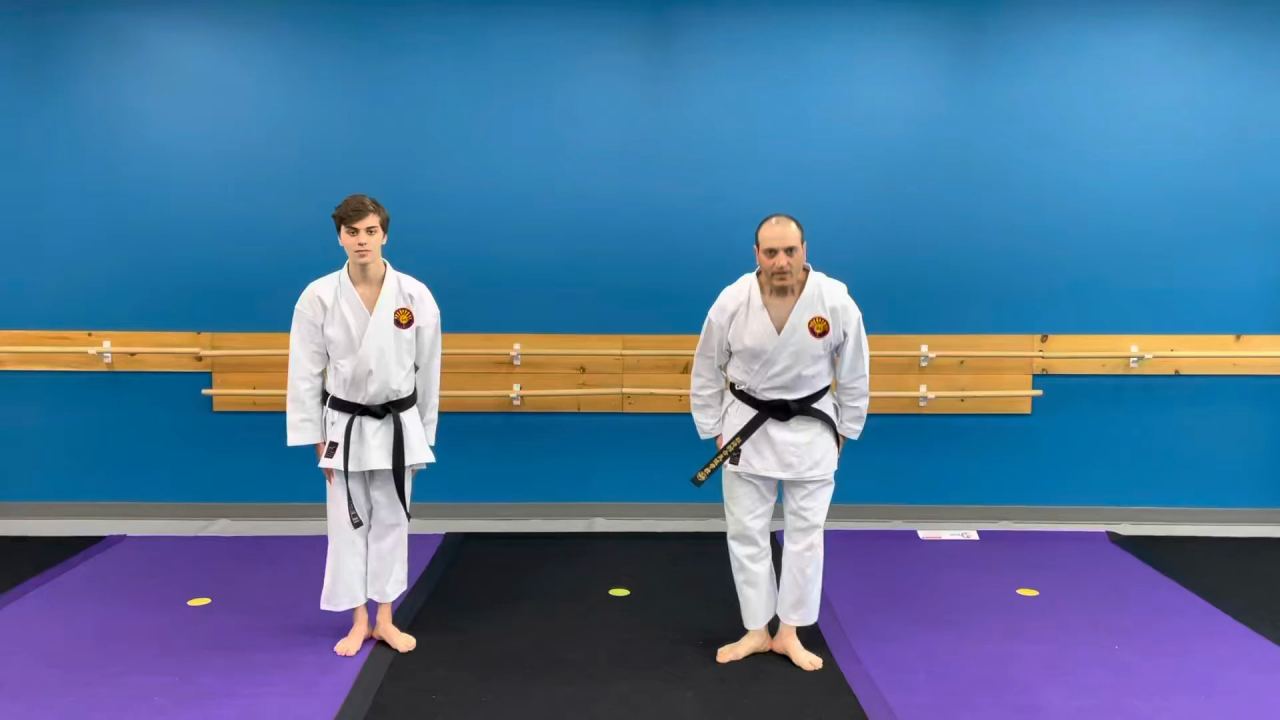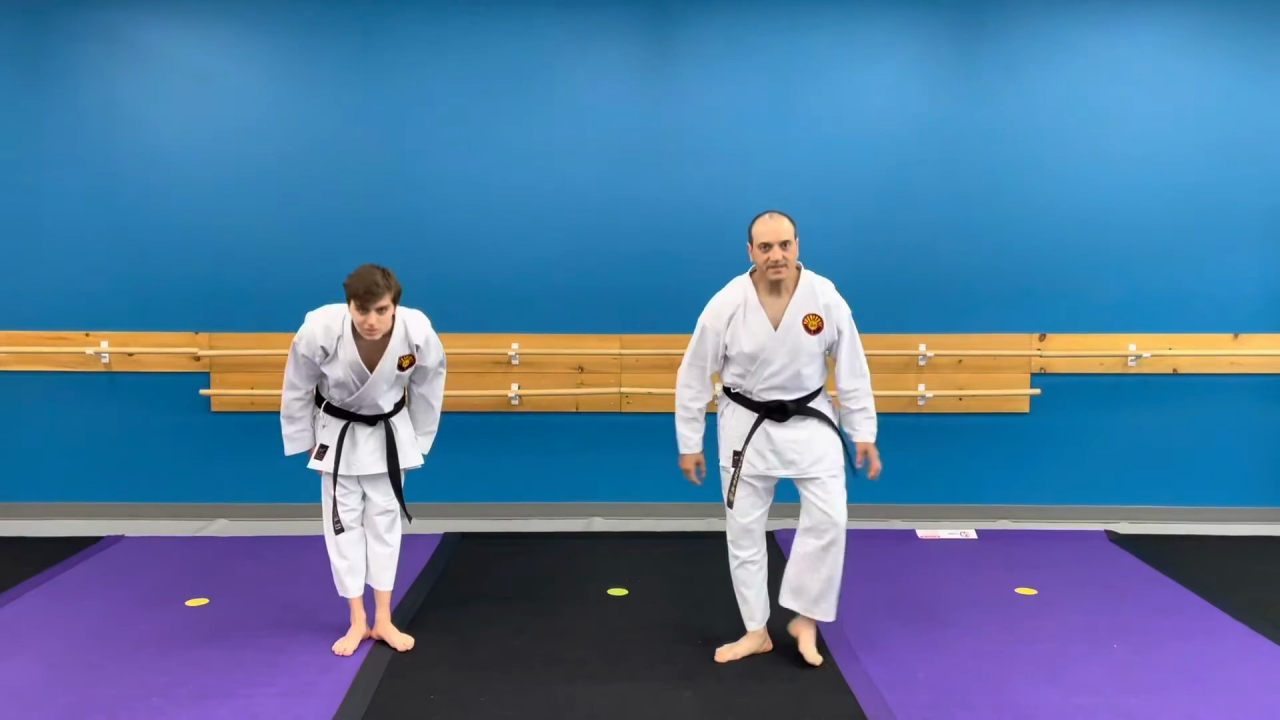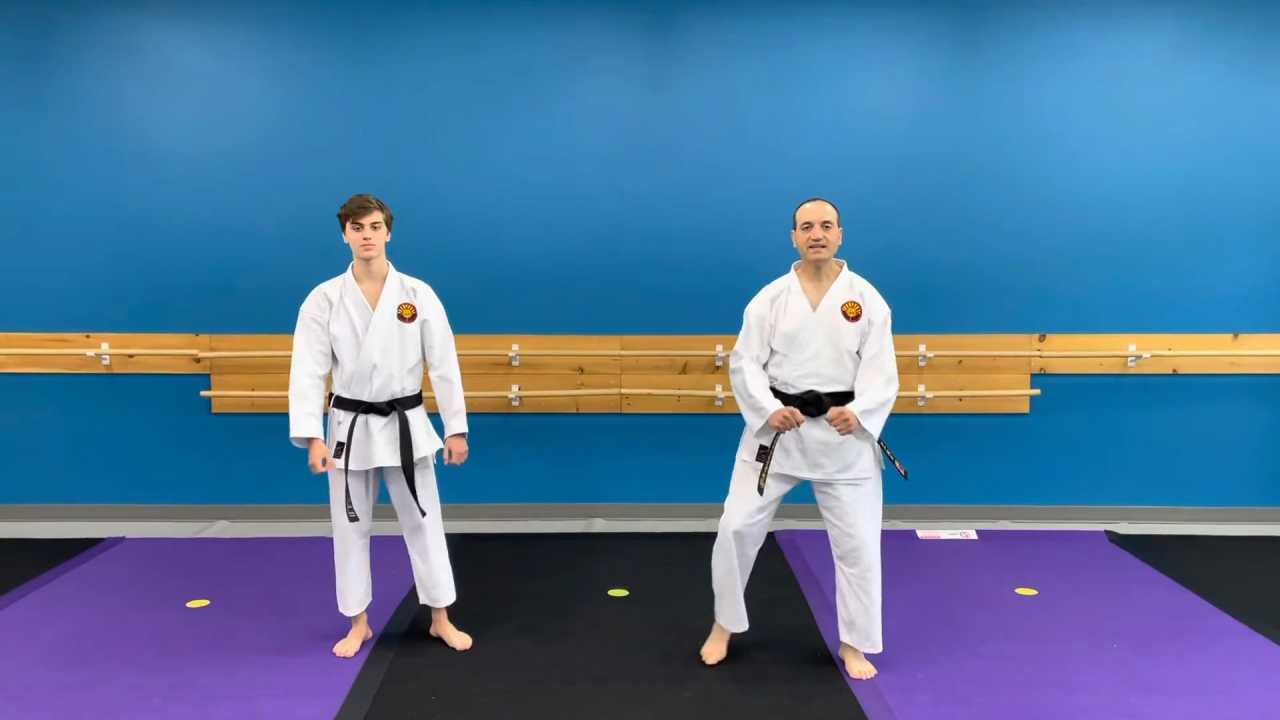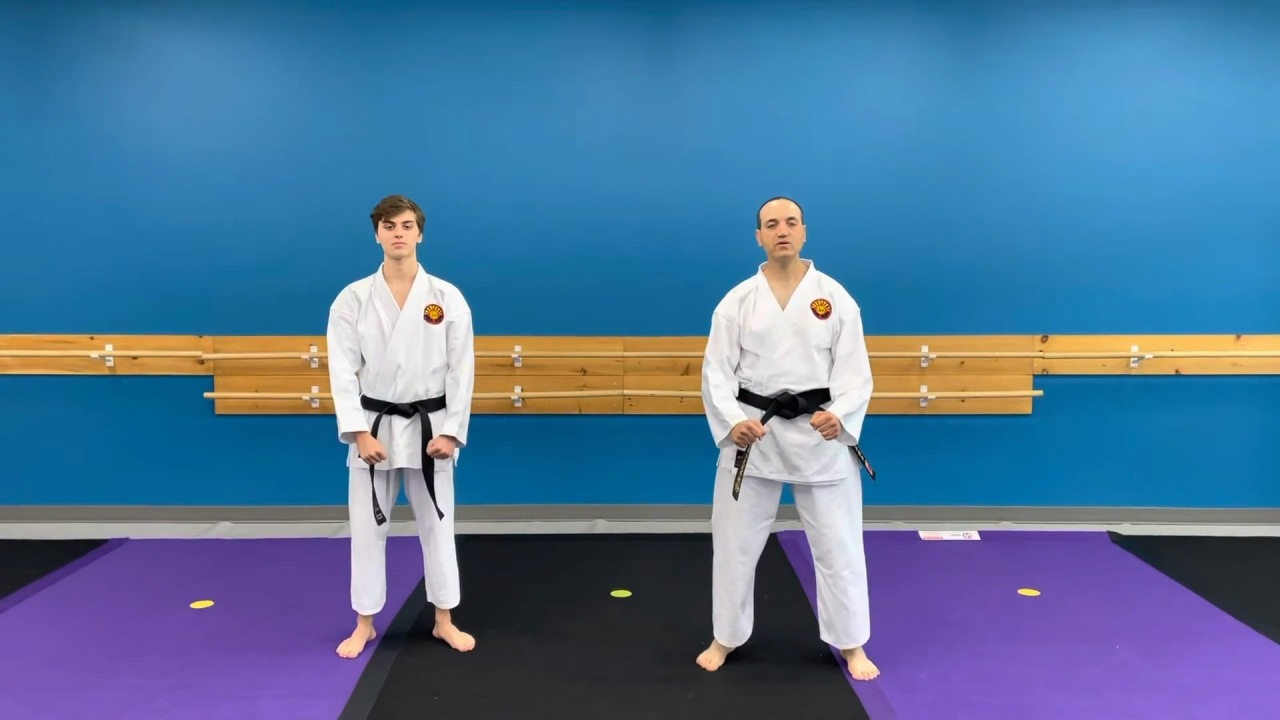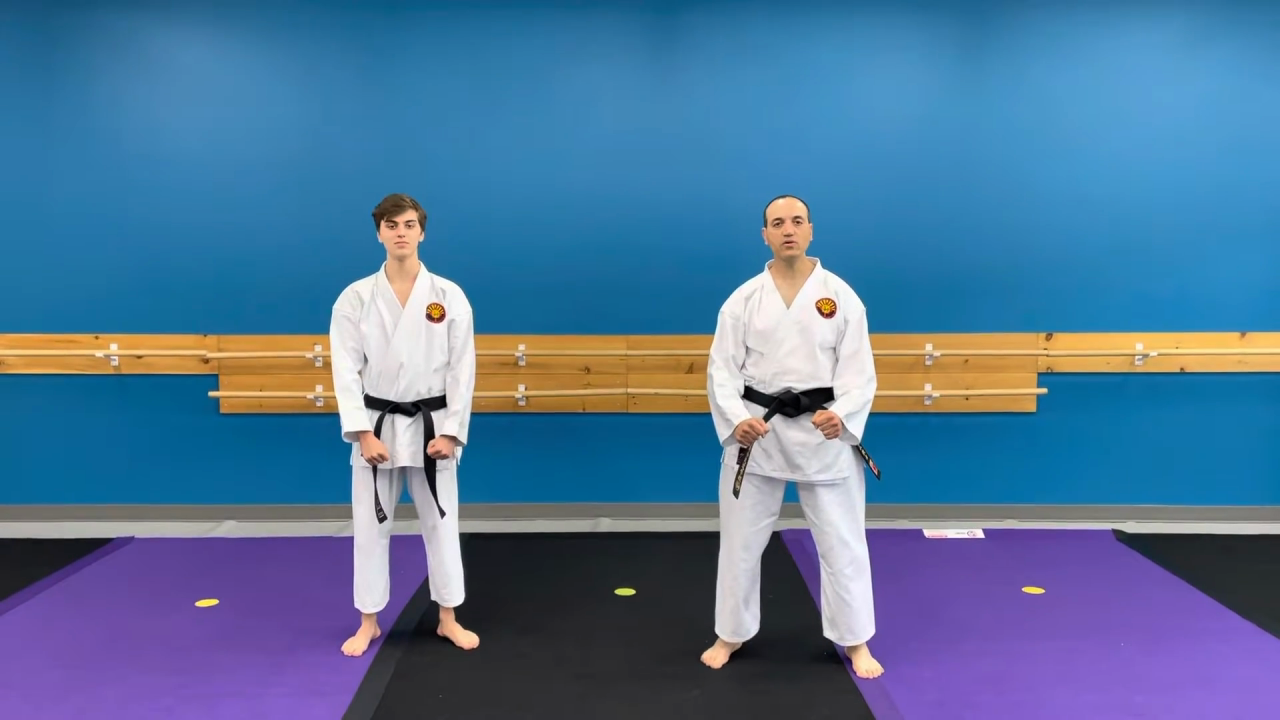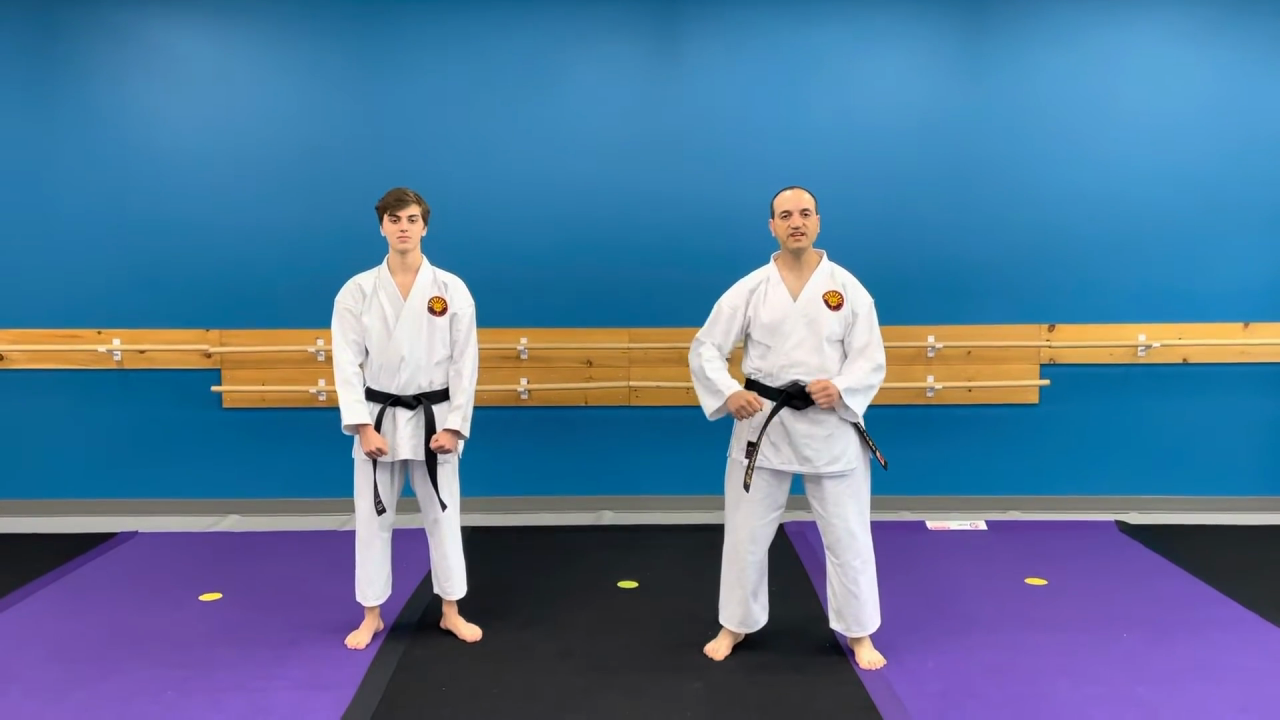
dt=0.7s
person 1, frame 1
left shoulder: (836, 302)
right shoulder: (731, 304)
left elbow: (854, 375)
right elbow: (706, 372)
left wrist: (844, 430)
right wrist: (714, 429)
left hip: (810, 429)
right hip: (748, 425)
left knee: (806, 533)
right knee: (746, 532)
left ankle: (789, 632)
right ankle: (756, 631)
person 1, frame 2
left shoulder: (826, 299)
right shoulder: (725, 306)
left elbow: (852, 372)
right elbow: (694, 376)
left wrist: (863, 433)
right wrist: (690, 443)
left hip: (807, 425)
right hip: (745, 426)
left knee: (826, 521)
right knee: (744, 531)
left ankle: (804, 620)
right ankle: (756, 631)
person 1, frame 3
left shoulder: (866, 298)
right shoulder: (770, 298)
left elbow: (882, 372)
right elbow: (745, 363)
left wrist: (858, 413)
right wrist: (769, 410)
left hip: (844, 432)
right hip: (776, 428)
left knee: (857, 543)
right knee: (738, 526)
left ankle: (853, 643)
right ankle: (727, 623)
person 1, frame 4
left shoulder: (834, 296)
right shoulder: (737, 301)
left elbow: (854, 370)
right elbow: (716, 371)
left wrist: (840, 415)
right wrist: (732, 421)
left hip: (820, 433)
right hip: (753, 433)
left knee: (838, 544)
right knee: (735, 541)
left ankle: (850, 644)
right ankle: (726, 637)
person 1, frame 5
left shoulder: (840, 295)
right shoulder: (743, 299)
left elbow: (859, 370)
right elbow: (722, 368)
left wrist: (842, 415)
right wrist: (735, 420)
left hip: (824, 432)
right hip: (756, 431)
left knee: (841, 541)
right knee: (741, 539)
left ankle: (855, 641)
right ankle: (731, 634)
person 1, frame 6
left shoulder: (847, 287)
right shoulder: (749, 289)
left elbow: (871, 358)
right elbow: (705, 348)
left wrist: (842, 390)
right wrist: (727, 392)
left hip: (830, 424)
right hip: (762, 422)
left knee: (848, 535)
right knee: (747, 532)
left ankle: (859, 633)
right ankle: (735, 625)
person 2, frame 1
left shoulder: (415, 294)
right shoulder: (318, 296)
left elbow: (428, 369)
right elbow: (304, 371)
left wrist: (424, 433)
right wrist: (313, 435)
left hip: (397, 425)
right hip: (345, 426)
left knee: (391, 522)
right knee: (347, 524)
left ankle: (385, 620)
right ankle: (358, 622)
person 2, frame 2
left shoulder: (418, 332)
right shoulder: (318, 330)
left elbow: (428, 387)
right elbow: (296, 392)
left wrist: (418, 442)
right wrist: (305, 442)
left hip: (388, 430)
right hip: (337, 430)
left knee: (384, 519)
right knee: (343, 520)
left ankle: (383, 619)
right ankle: (358, 621)
person 2, frame 3
left shoulder: (419, 294)
right shoulder: (323, 299)
left elbow: (443, 364)
right elbow: (308, 370)
left wrist: (456, 428)
right wrist: (313, 436)
left hip: (407, 425)
right hip: (350, 427)
left knee: (424, 522)
right knee: (351, 527)
left ankle: (440, 618)
right ankle: (358, 623)
person 2, frame 4
left shoulder: (447, 297)
right shoulder: (353, 299)
left elbow: (461, 369)
right elbow: (343, 370)
left wrist: (451, 431)
right wrist: (359, 432)
left hip: (429, 426)
right hip: (374, 426)
left knee: (437, 524)
right knee: (367, 526)
left ankle: (443, 620)
right ankle: (365, 623)
person 2, frame 5
left shoulder: (449, 296)
right shoulder: (355, 298)
left elbow: (462, 368)
right elbow: (346, 370)
left wrist: (451, 432)
right wrist: (363, 433)
left hip: (432, 424)
right hip: (378, 425)
left knee: (441, 522)
right knee: (371, 524)
left ankle: (449, 619)
right ankle: (369, 622)
person 2, frame 6
left shoulder: (451, 289)
right shoulder: (357, 291)
left elbow: (464, 362)
right elbow: (347, 362)
left wrist: (453, 426)
right wrist: (363, 426)
left hip: (434, 418)
right hip: (379, 418)
left knee: (442, 514)
right knee: (372, 517)
left ankle: (451, 611)
right ankle: (371, 615)
